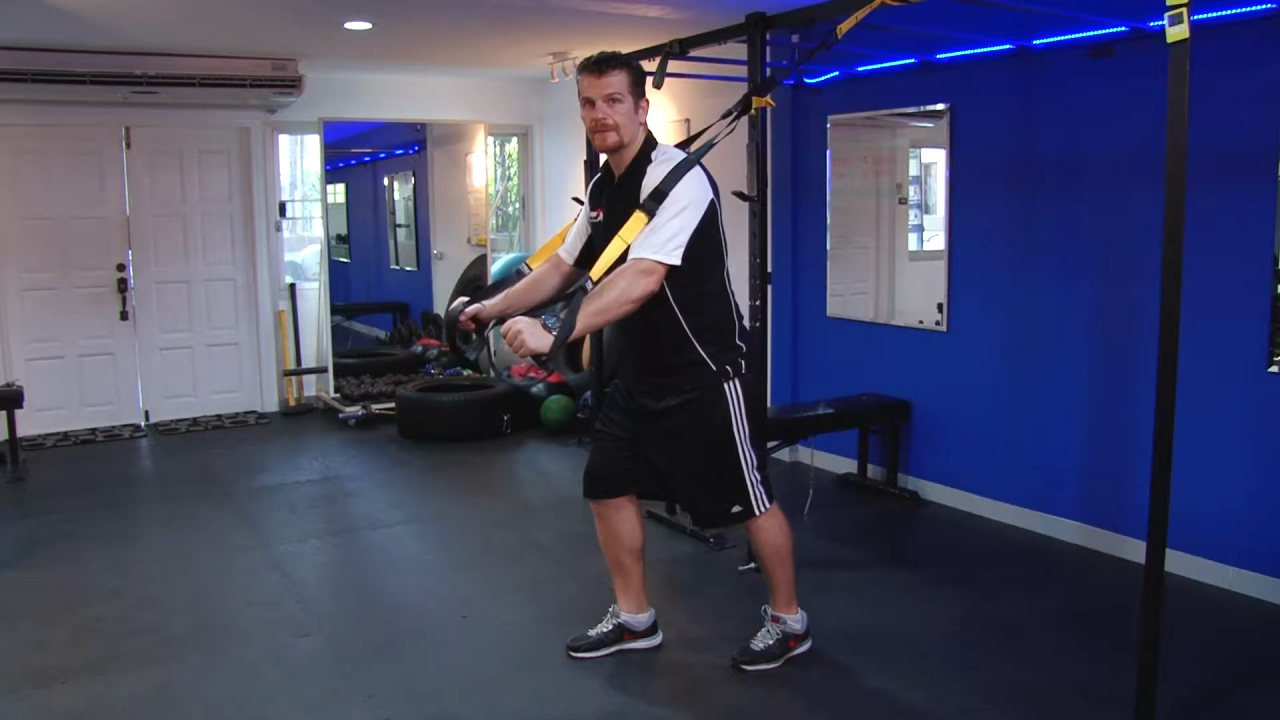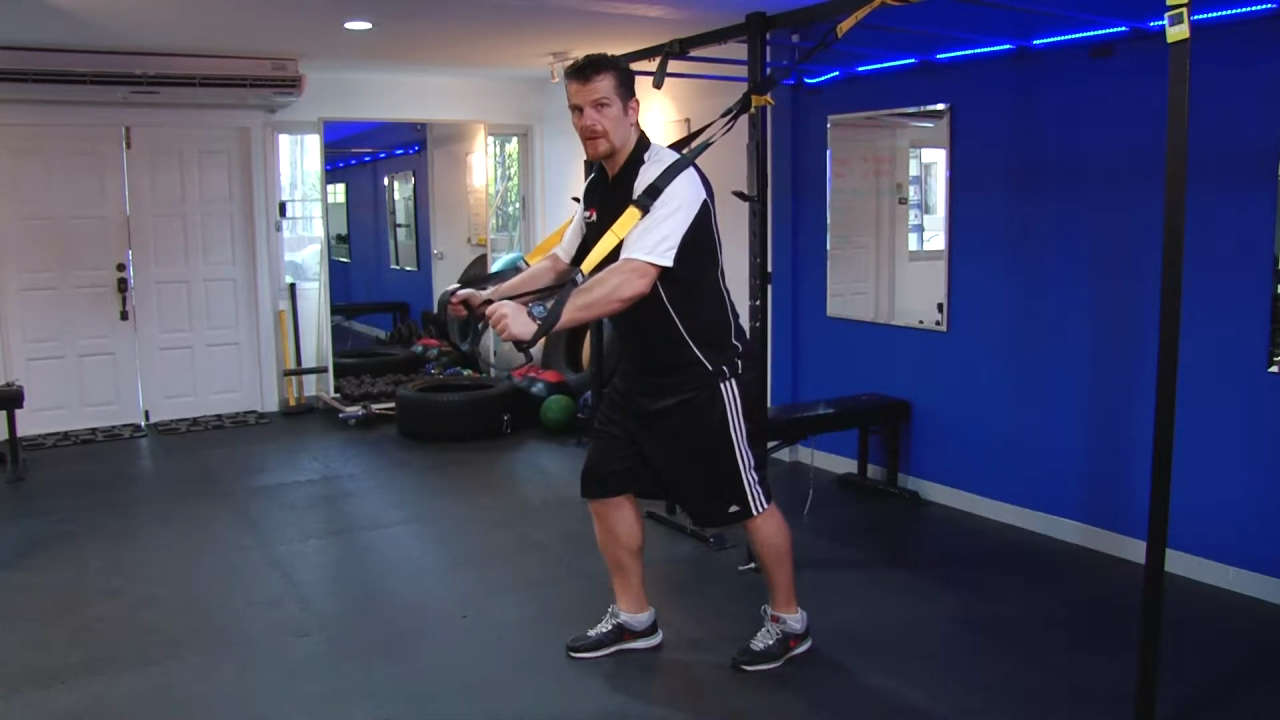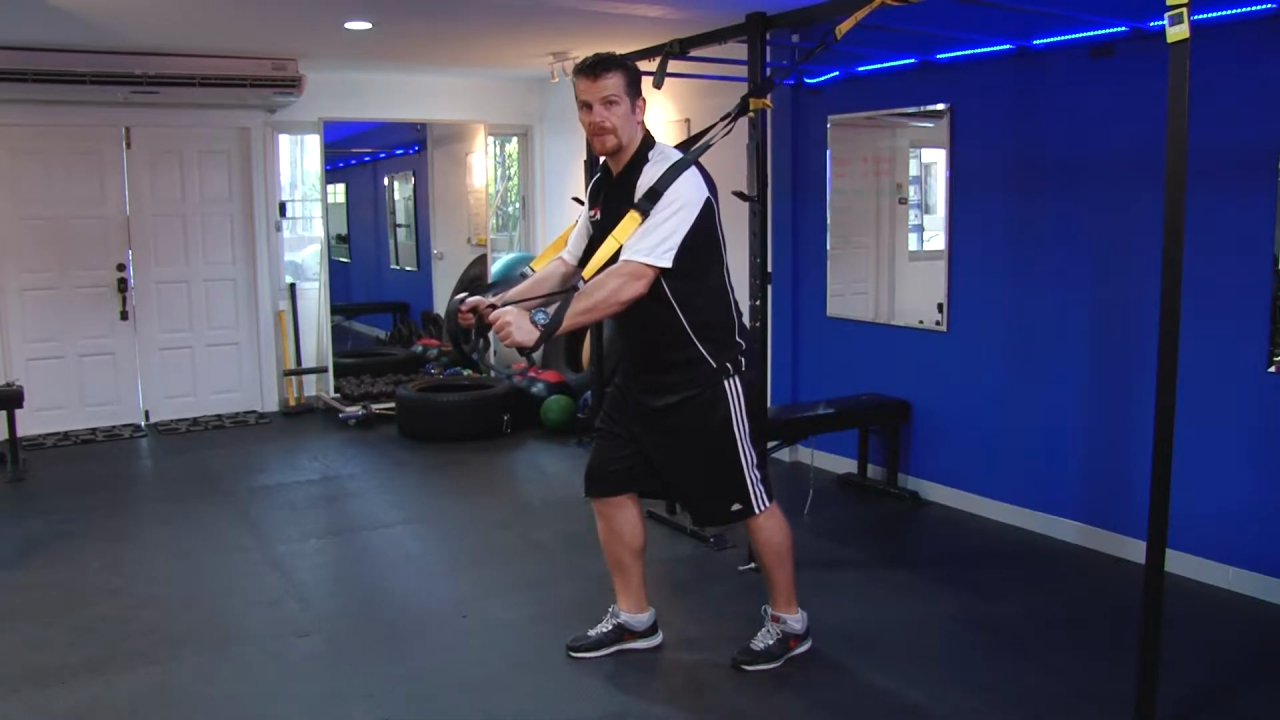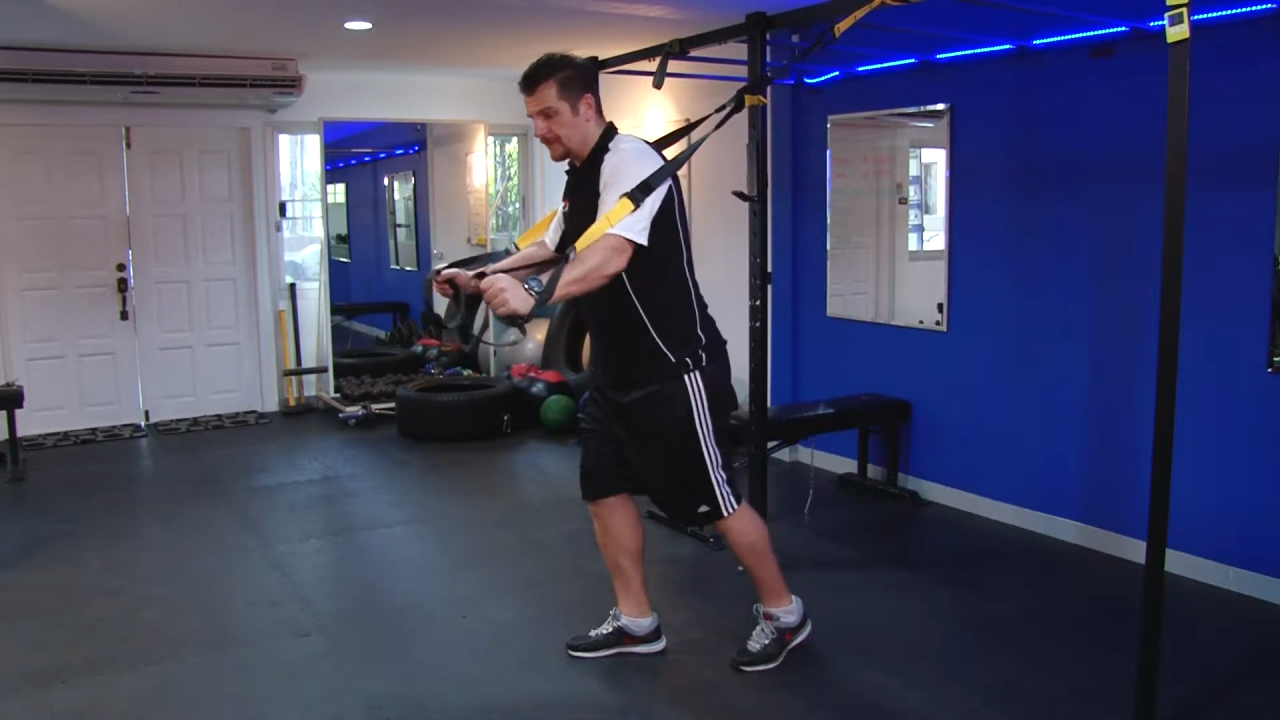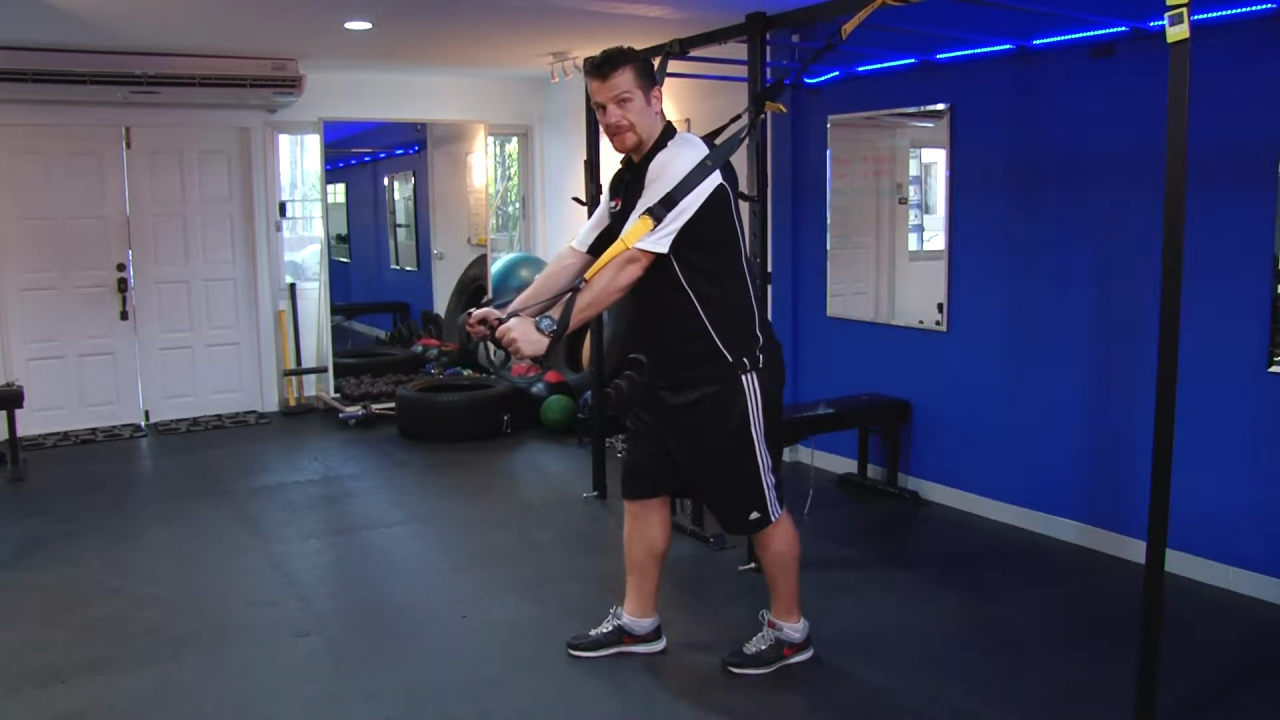
dt=1s
person 1, frame 1
left shoulder: (675, 177)
right shoulder: (603, 187)
left elbow: (641, 279)
right elbow: (563, 267)
left wrist: (553, 330)
right wrist: (492, 307)
left hip: (704, 370)
right hip: (643, 369)
left knee: (746, 499)
right knee: (608, 487)
left ankle: (788, 620)
right ankle: (633, 617)
person 1, frame 2
left shoulder: (670, 179)
right shoulder: (599, 187)
left elbow: (632, 280)
right elbow: (562, 262)
left wrist: (538, 319)
right wrist: (490, 295)
left hip: (704, 371)
right hip: (642, 370)
left knee: (746, 500)
right knee: (605, 486)
left ankle: (788, 620)
right ankle: (633, 617)
person 1, frame 3
left shoulder: (672, 178)
right shoulder: (603, 186)
left elbow: (632, 279)
right elbow: (568, 264)
left wrist: (540, 325)
right wrist: (498, 303)
left hip: (705, 370)
right hip: (643, 369)
left knee: (747, 499)
right knee: (609, 485)
left ankle: (789, 620)
right ankle: (634, 619)
person 1, frame 4
left shoulder: (629, 161)
right shoulder: (581, 175)
left elbow: (612, 254)
right elbow: (548, 248)
left wrist: (533, 294)
right wrist: (478, 278)
left hip: (674, 366)
right hip: (618, 368)
left knee: (713, 500)
right knee: (604, 490)
left ankle: (783, 612)
right ankle: (636, 621)
person 1, frame 5
left shoulder: (684, 161)
right shoulder: (627, 180)
left elbow: (627, 266)
right elbow: (576, 257)
left wrist: (547, 328)
right wrist: (510, 313)
left hip: (728, 370)
right hip: (668, 370)
left knee: (756, 505)
right knee: (642, 491)
left ankle: (788, 628)
right ankle: (638, 622)
